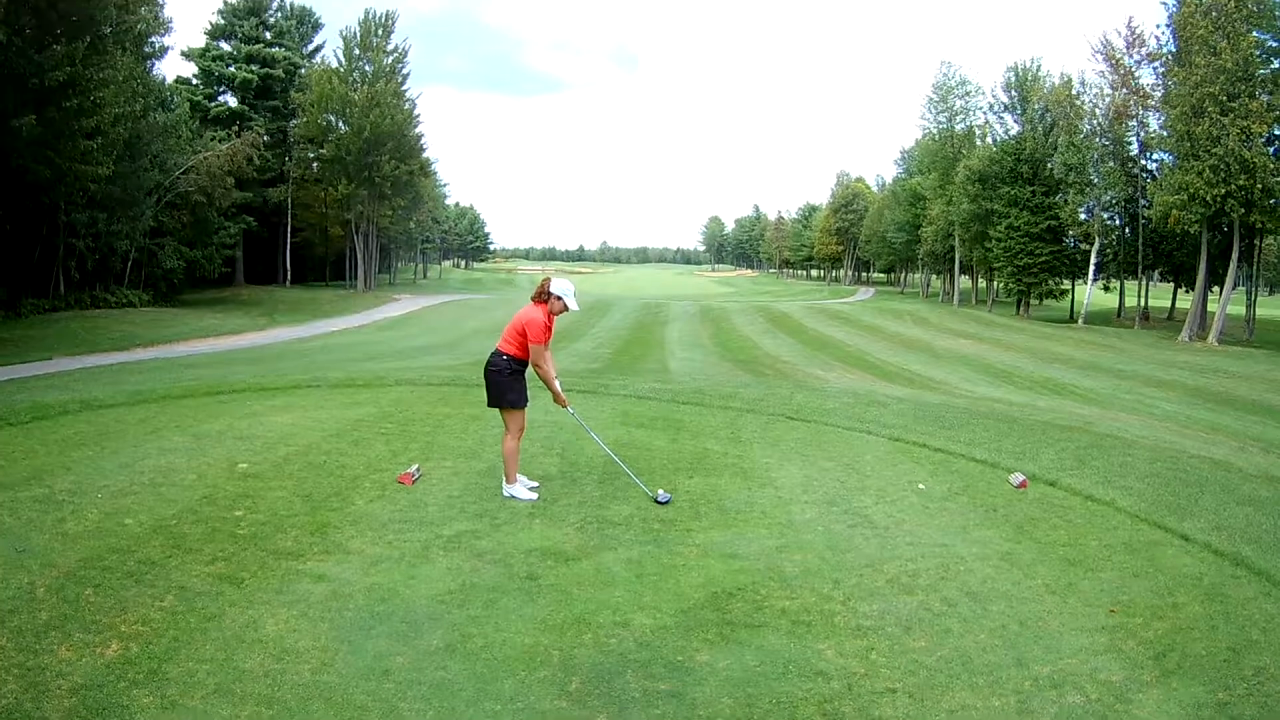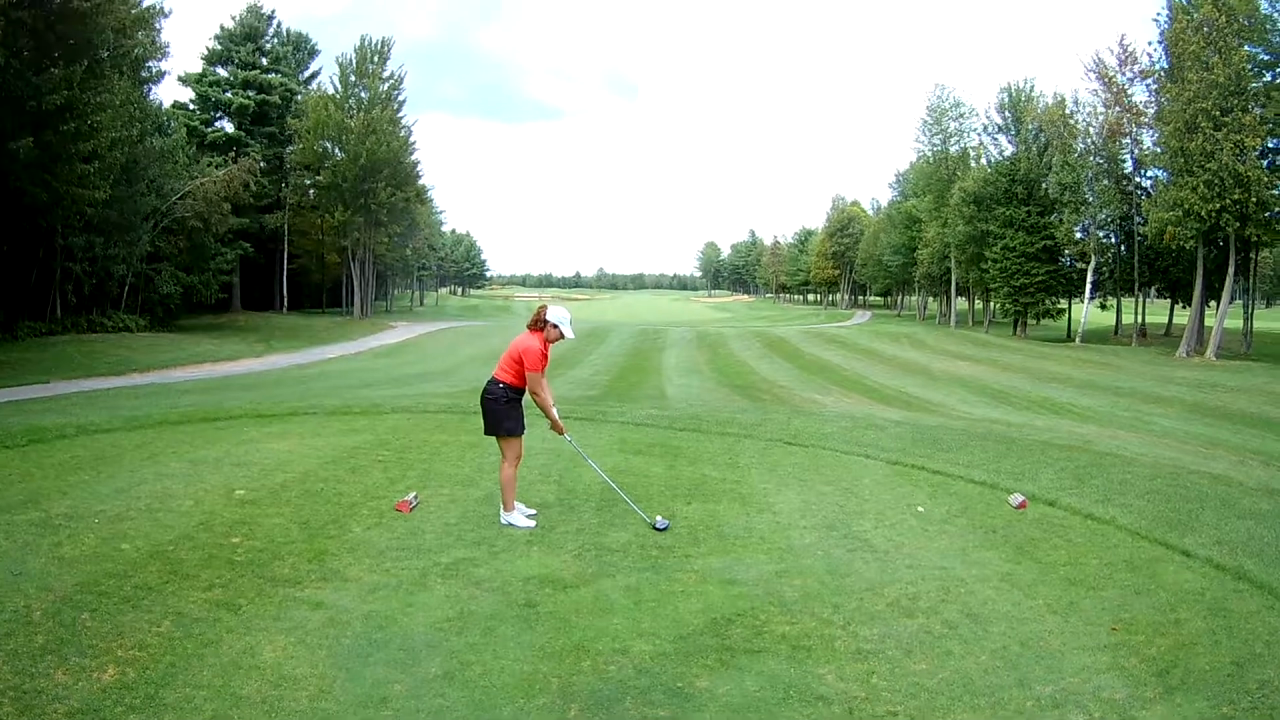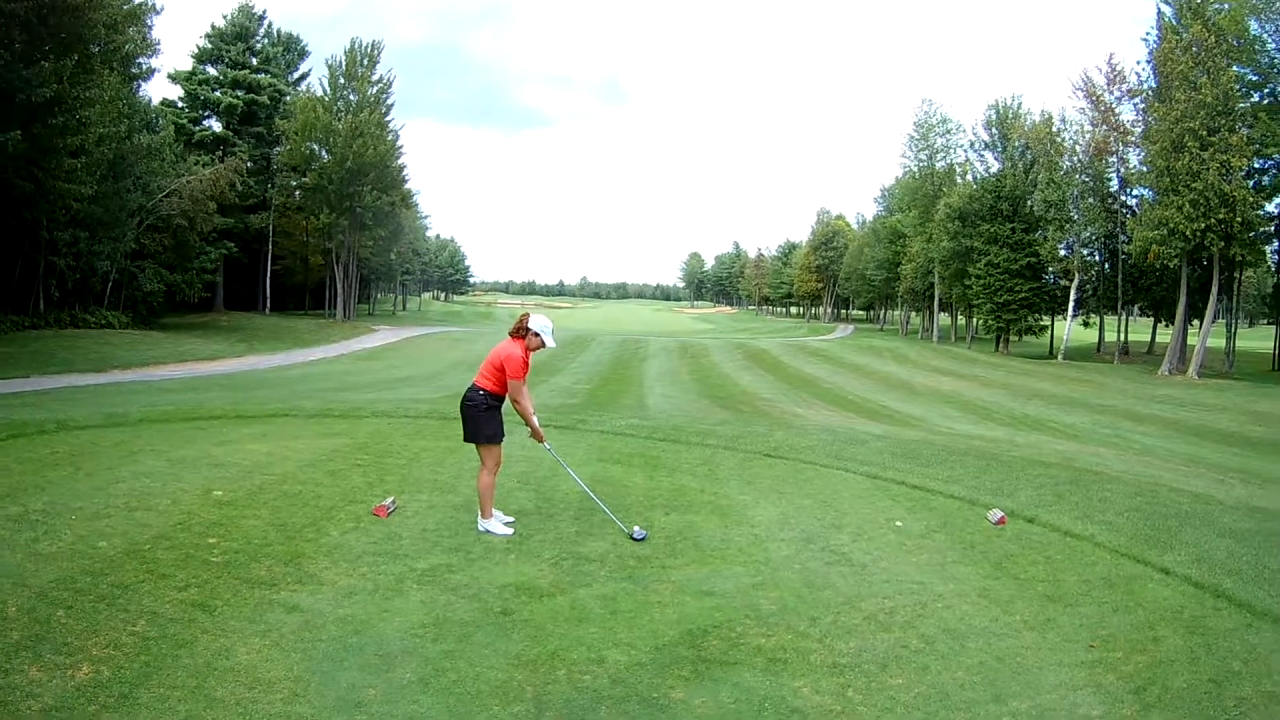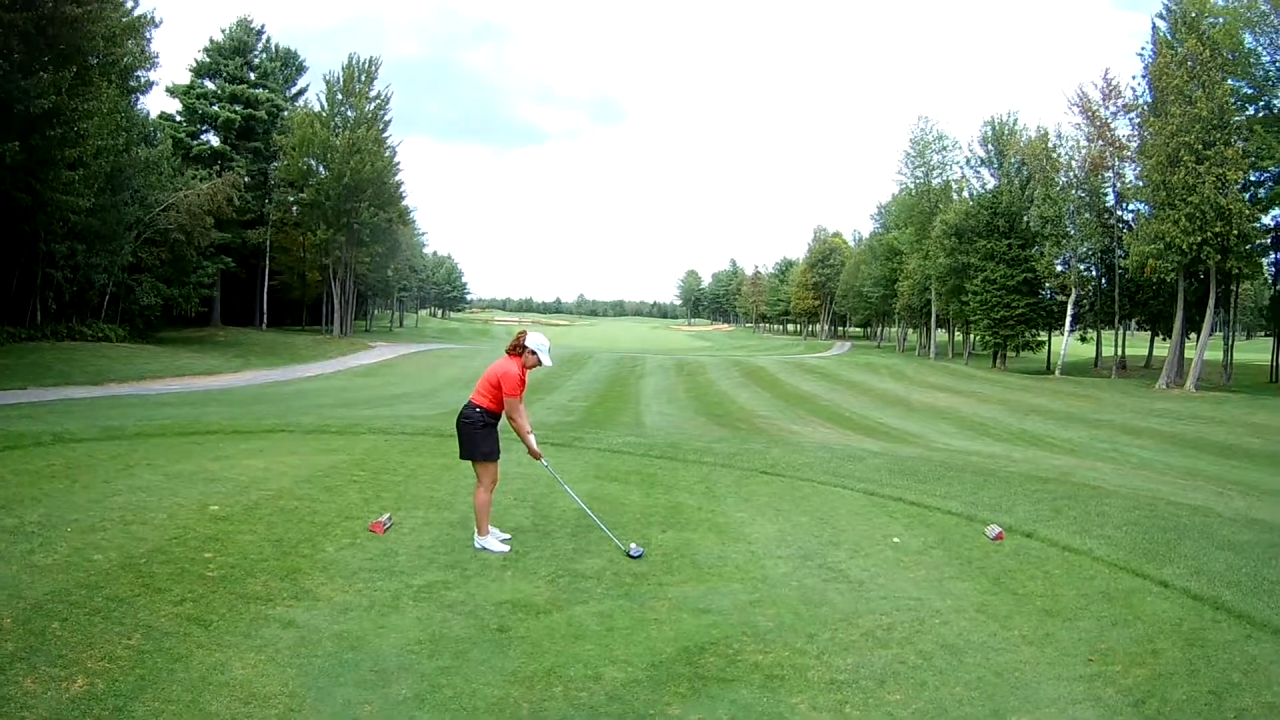
dt=0.1s
person 1, frame 1
left shoulder: (546, 314)
right shoulder: (536, 319)
left elbow: (546, 351)
right elbow: (538, 363)
left wrist: (556, 382)
right wrist: (556, 393)
left hip: (513, 368)
right hip: (503, 369)
left knee: (516, 428)
right knee: (514, 430)
left ankle: (512, 477)
right ankle: (510, 485)
person 1, frame 2
left shoulder: (541, 341)
right shoulder: (532, 347)
left elbow: (542, 379)
right elbow: (535, 391)
left wrist: (553, 409)
right wrist: (553, 420)
left hip: (509, 397)
right hip: (500, 397)
left knee: (513, 456)
right knee: (511, 458)
left ankle: (510, 504)
right ankle: (508, 513)
person 1, frame 3
left shoulder: (522, 349)
right shoulder: (514, 354)
left elbow: (522, 386)
right elbow: (516, 399)
left wrist: (533, 417)
right wrist: (534, 428)
left hip: (489, 403)
right hip: (480, 404)
left knee: (493, 463)
right knee: (490, 465)
left ankle: (488, 511)
right ankle: (486, 520)
person 1, frame 4
left shoulder: (518, 366)
right shoulder: (511, 372)
left elbow: (519, 404)
right elbow: (512, 416)
left wrist: (530, 434)
right wrist: (530, 446)
left hip: (484, 421)
right hip: (476, 421)
left knee: (489, 480)
right knee: (486, 482)
left ankle: (484, 528)
right ankle: (482, 537)
